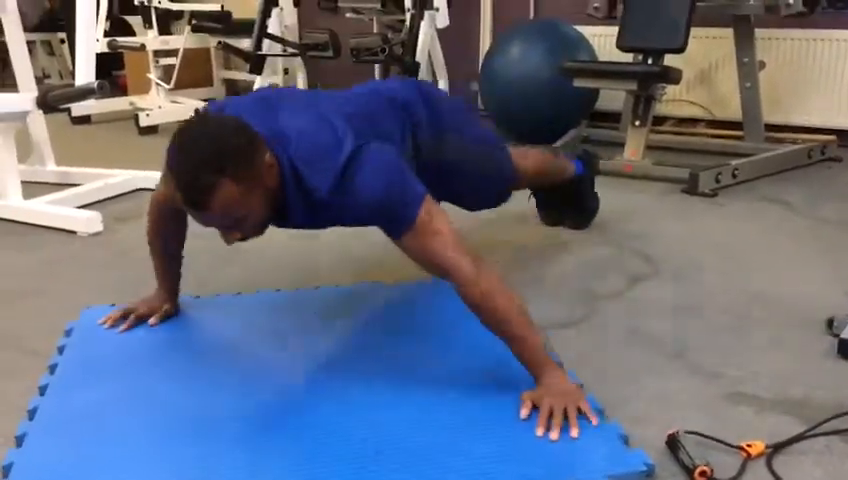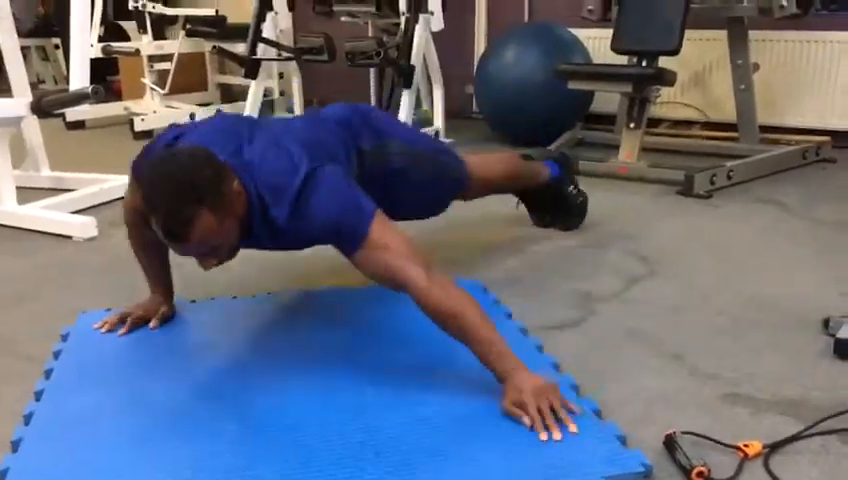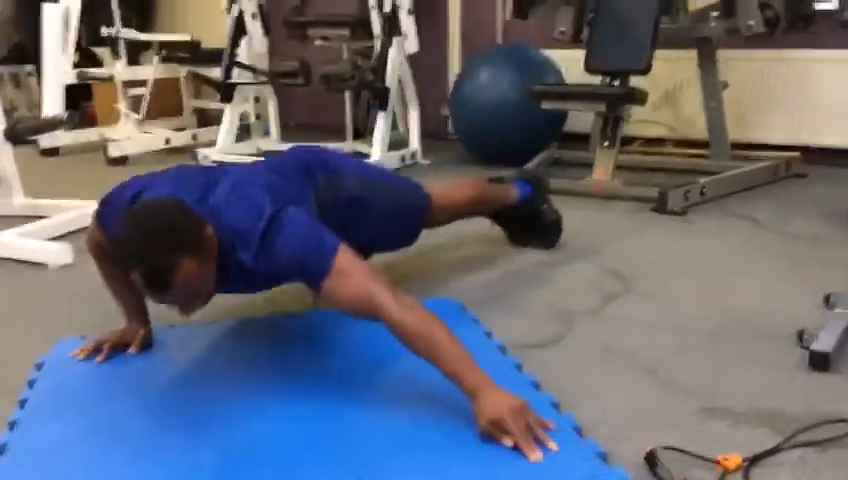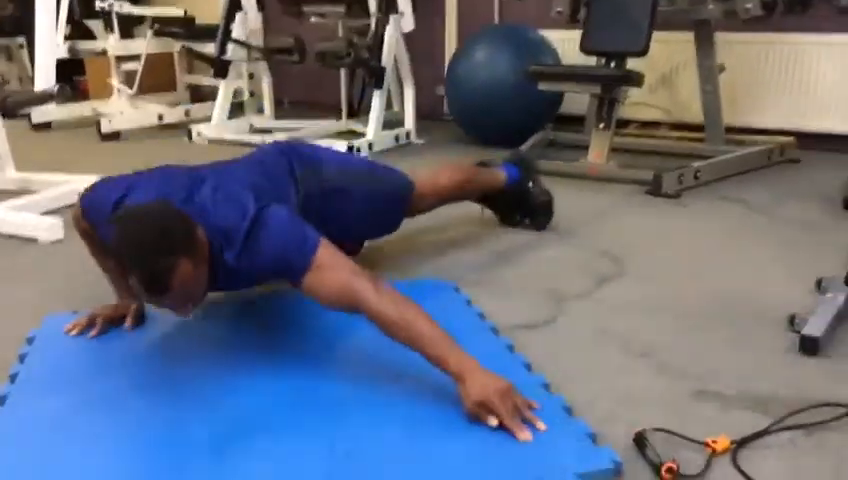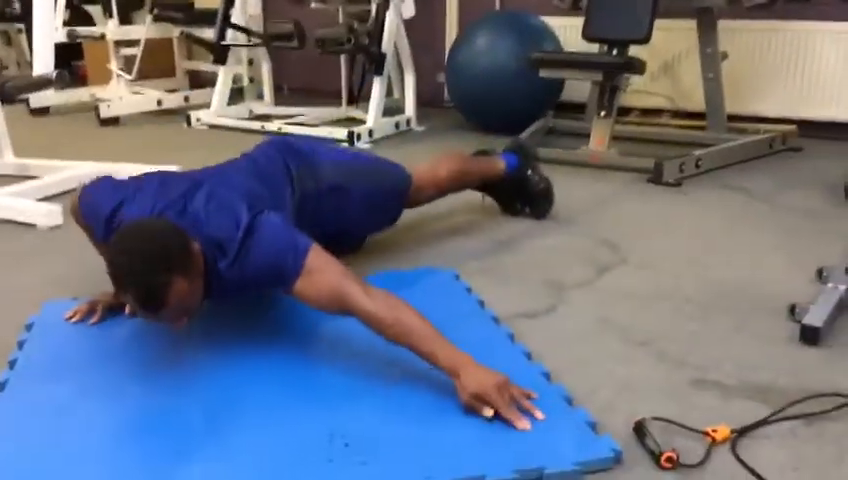
dt=0.2s
person 1, frame 1
left shoulder: (347, 173)
right shoulder: (215, 153)
left elbow: (463, 268)
right elbow: (165, 207)
left wrist: (548, 374)
right wrist: (166, 292)
left hip: (415, 121)
right hip: (361, 113)
left knee: (507, 174)
left ankle: (575, 171)
person 1, frame 2
left shoulder: (302, 198)
right shoulder: (163, 162)
left elbow: (419, 279)
right elbow: (136, 214)
left wrist: (516, 373)
right wrist: (161, 295)
left hip: (363, 145)
right hip: (313, 138)
left knee: (465, 181)
left ankle: (552, 174)
person 1, frame 3
left shoulder: (269, 237)
right shoulder: (129, 209)
left elbow: (387, 303)
right elbow: (100, 243)
left wrist: (485, 393)
right wrist: (136, 320)
left hip: (323, 186)
right hip: (277, 181)
left knee: (432, 209)
left ankle: (520, 196)
person 1, frame 4
left shoulder: (252, 234)
right shoulder: (113, 207)
left elbow: (367, 294)
right elbow: (84, 220)
left wrist: (470, 374)
right wrist: (126, 296)
left hip: (304, 180)
right hip: (262, 176)
left knee: (418, 194)
left ankle: (508, 177)
person 1, frame 5
left shoulder: (245, 244)
right shoulder: (113, 215)
left elbow: (360, 297)
right elbow: (82, 201)
left wrist: (465, 368)
right wrist: (123, 287)
left hip: (303, 179)
right hip: (263, 171)
left knee: (418, 186)
left ankle: (507, 165)
